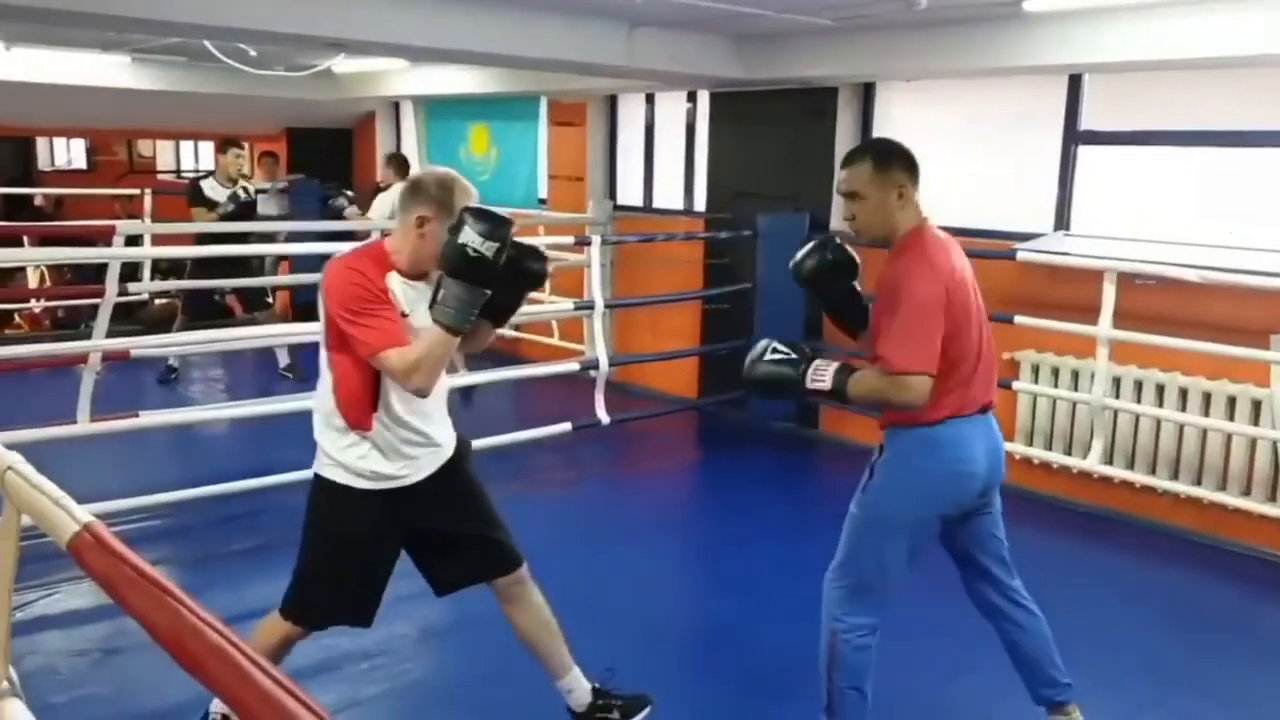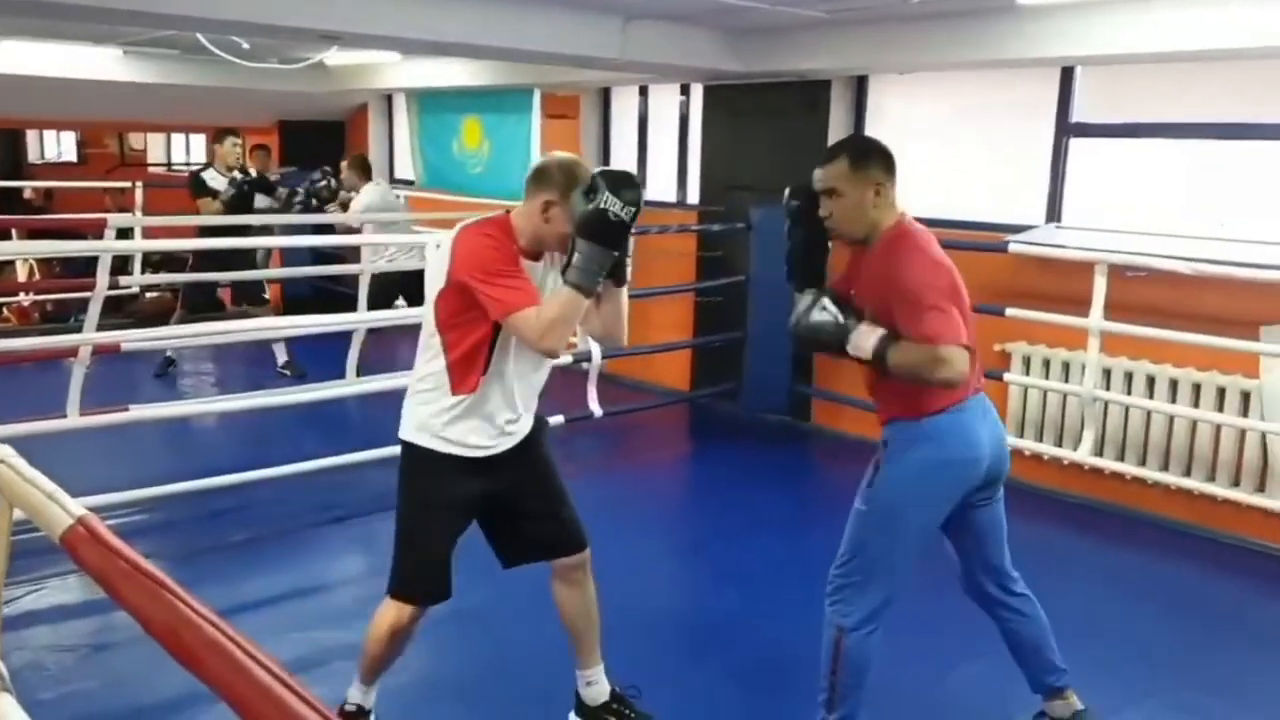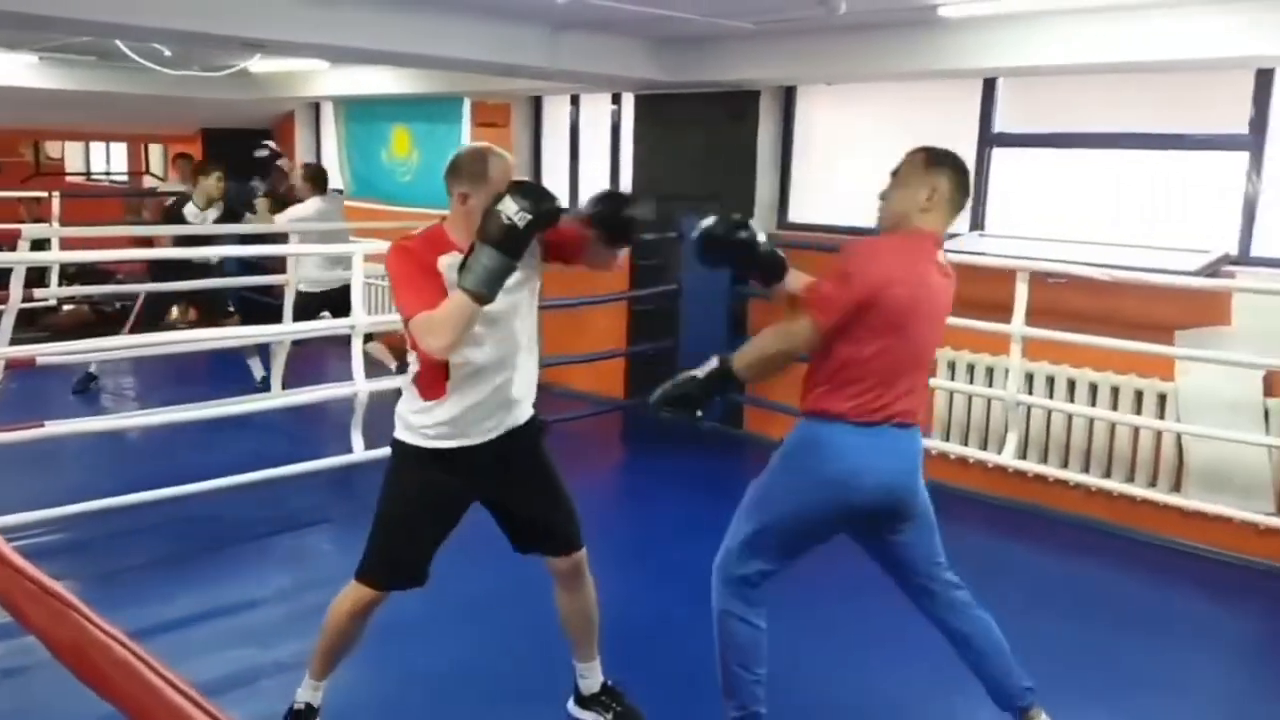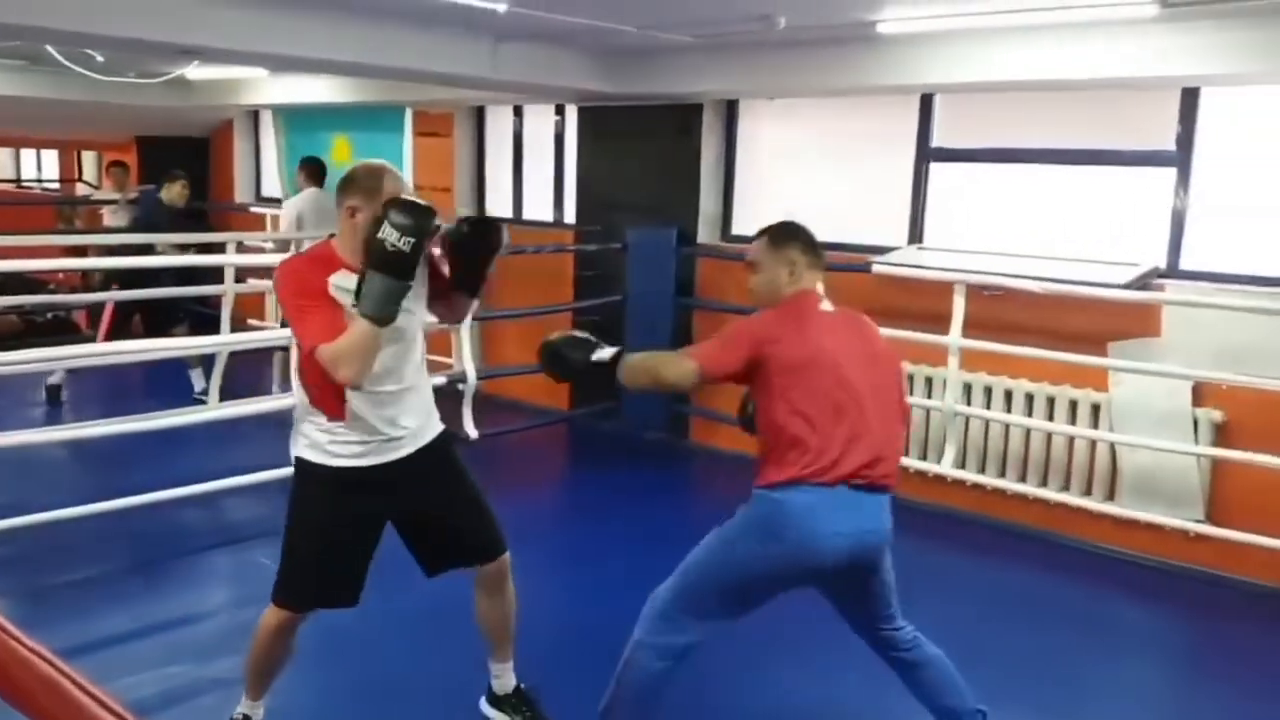
dt=0.4s
person 1, frame 1
left shoulder: (442, 271)
right shoulder: (352, 276)
left elbow: (466, 337)
right elbow: (417, 378)
left wrist: (504, 291)
right wrist: (464, 291)
left hip: (434, 463)
right hip: (359, 481)
left knee: (511, 580)
right knee: (299, 619)
person 1, frame 2
left shoulder: (552, 252)
right shoulder: (480, 243)
left elbow: (613, 334)
right elbow: (547, 338)
left wrist: (609, 256)
right wrist: (595, 249)
left hip: (511, 436)
right hip: (442, 445)
left knee: (571, 562)
right knee: (410, 602)
person 1, frame 3
left shoulder: (528, 235)
right shoulder: (412, 254)
left elbow: (605, 256)
right elbow: (437, 342)
left wrist: (613, 224)
right wrist: (491, 256)
left hip: (510, 431)
right hip: (432, 444)
left knee: (571, 561)
right knee: (372, 587)
person 1, frame 4
left shoulder: (409, 256)
right shoulder: (301, 275)
left elbow: (452, 307)
right elbow: (348, 369)
left wrist: (470, 265)
right wrist: (380, 280)
left hip: (419, 447)
right hip: (335, 464)
left knee: (496, 566)
right knee: (290, 607)
person 2, frame 1
left shoulder: (914, 270)
right shoulder: (936, 251)
left elbow: (907, 387)
left wrist: (810, 374)
right wrist: (840, 293)
left hip: (926, 452)
right hip: (975, 444)
left knee: (849, 602)
right knee: (999, 589)
person 2, frame 2
left shoulder: (913, 261)
right shoulder: (879, 247)
left elbow: (948, 367)
right elbow: (847, 307)
left wrist: (854, 338)
left hip: (932, 443)
right hip: (974, 435)
left knee: (852, 594)
right knee: (994, 581)
person 2, frame 3
left shoulder: (871, 255)
right shoulder: (939, 274)
left elbow: (794, 337)
left wrist: (709, 375)
right wrist: (761, 258)
left hip: (828, 451)
right hip: (900, 459)
left knee: (736, 580)
right knee: (945, 598)
person 2, frame 4
left shoulder: (773, 328)
right shoulder: (874, 337)
left elbow: (681, 371)
left wrist: (600, 358)
left hip: (802, 520)
right hip: (869, 518)
left knee: (666, 620)
right knee: (892, 637)
person 3, frame 1
left shoulder: (248, 190)
right shoulder: (200, 186)
right elbow: (200, 222)
right wrist: (227, 206)
left hip: (240, 259)
right hip: (207, 260)
left knee: (266, 309)
right knee: (187, 313)
left ankle: (284, 363)
right ankle: (173, 363)
person 3, frame 2
left shoulder: (249, 176)
right shoulder: (200, 177)
left elbow: (282, 195)
right elbow: (209, 212)
right wrist: (231, 190)
left hip: (240, 252)
right hip: (208, 252)
left knee: (262, 305)
right knee: (186, 306)
left ankle: (284, 360)
right ankle: (169, 356)
person 3, frame 3
left shoulder: (220, 208)
right shoulder: (178, 208)
left elbow: (258, 222)
right wrist: (202, 257)
left hip: (199, 275)
right hip: (165, 276)
left knee: (230, 321)
right knee: (134, 330)
left ankle: (260, 374)
right ankle: (92, 373)
person 3, frame 4
left shoulder: (163, 211)
right shoulder: (160, 212)
right elbow: (163, 249)
left hip: (151, 280)
right hip: (127, 280)
left knee: (181, 328)
right knee: (108, 339)
left ankle: (200, 387)
